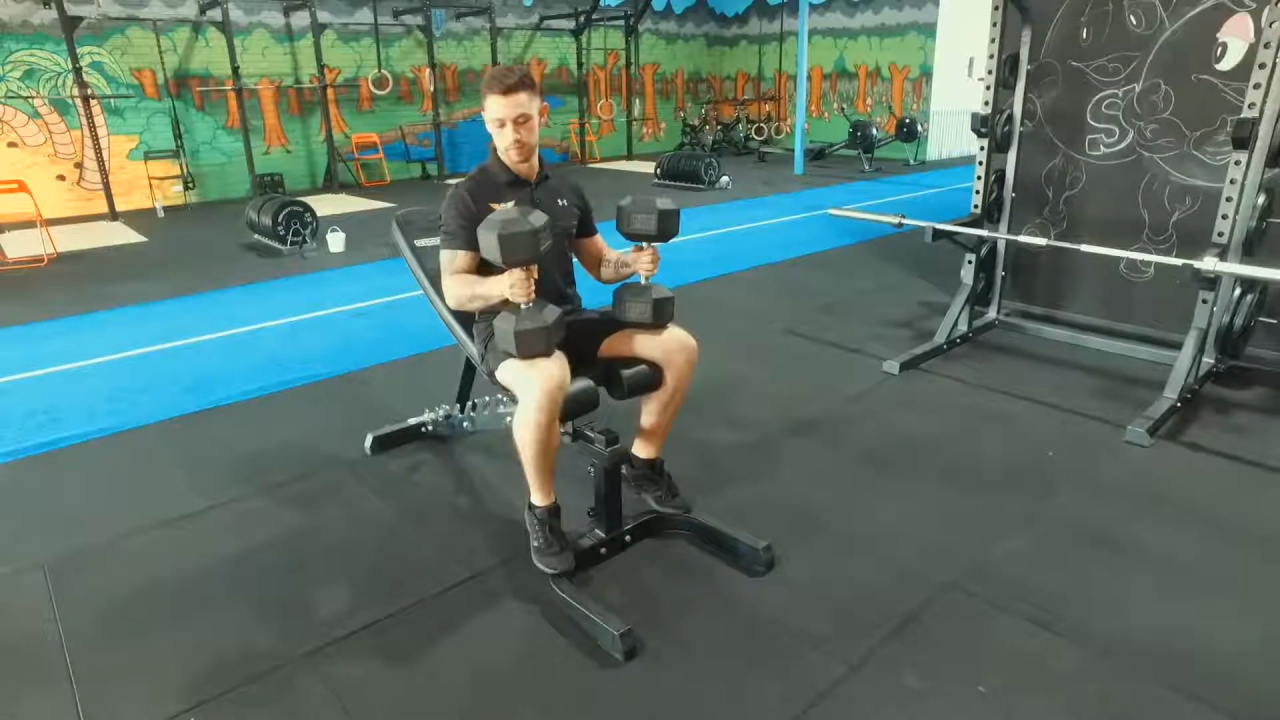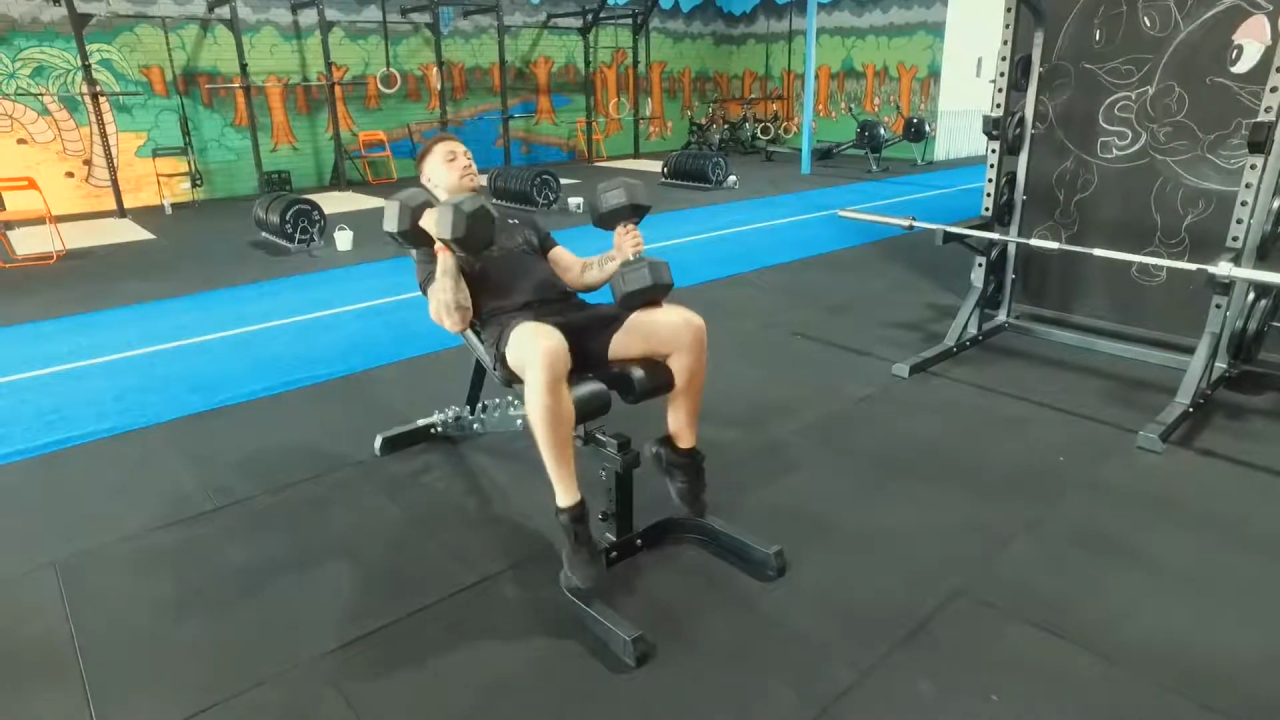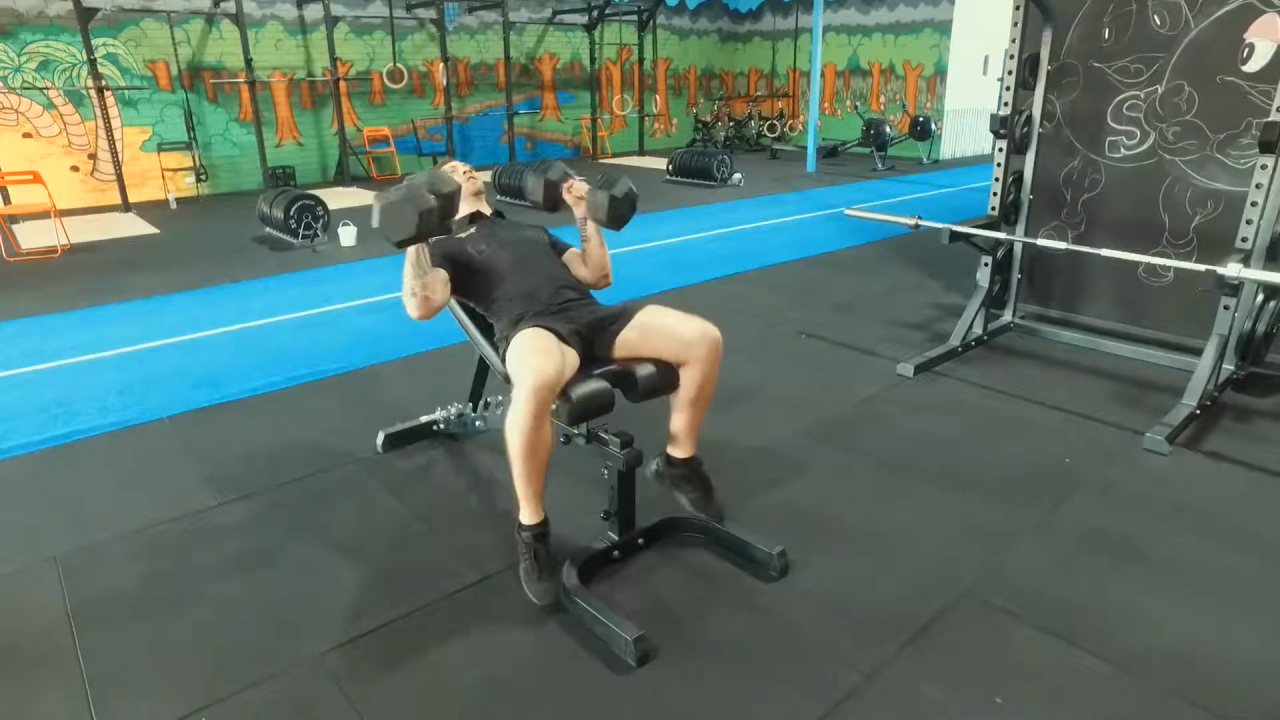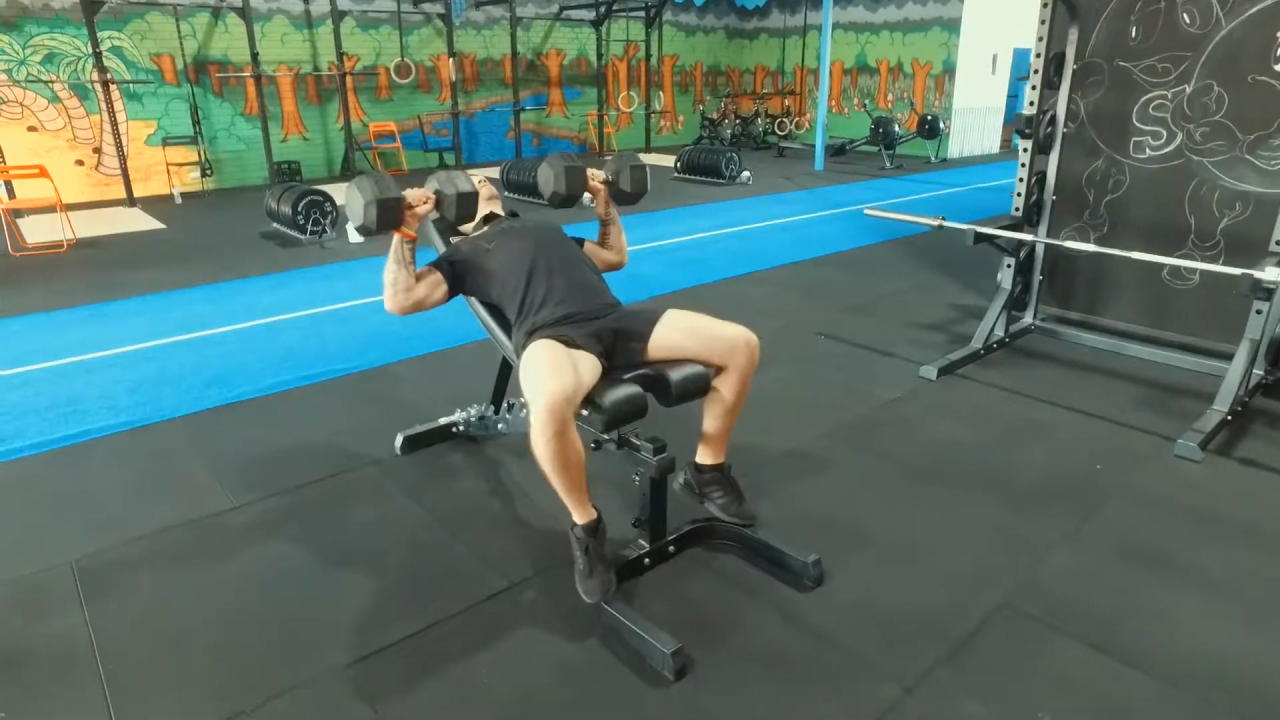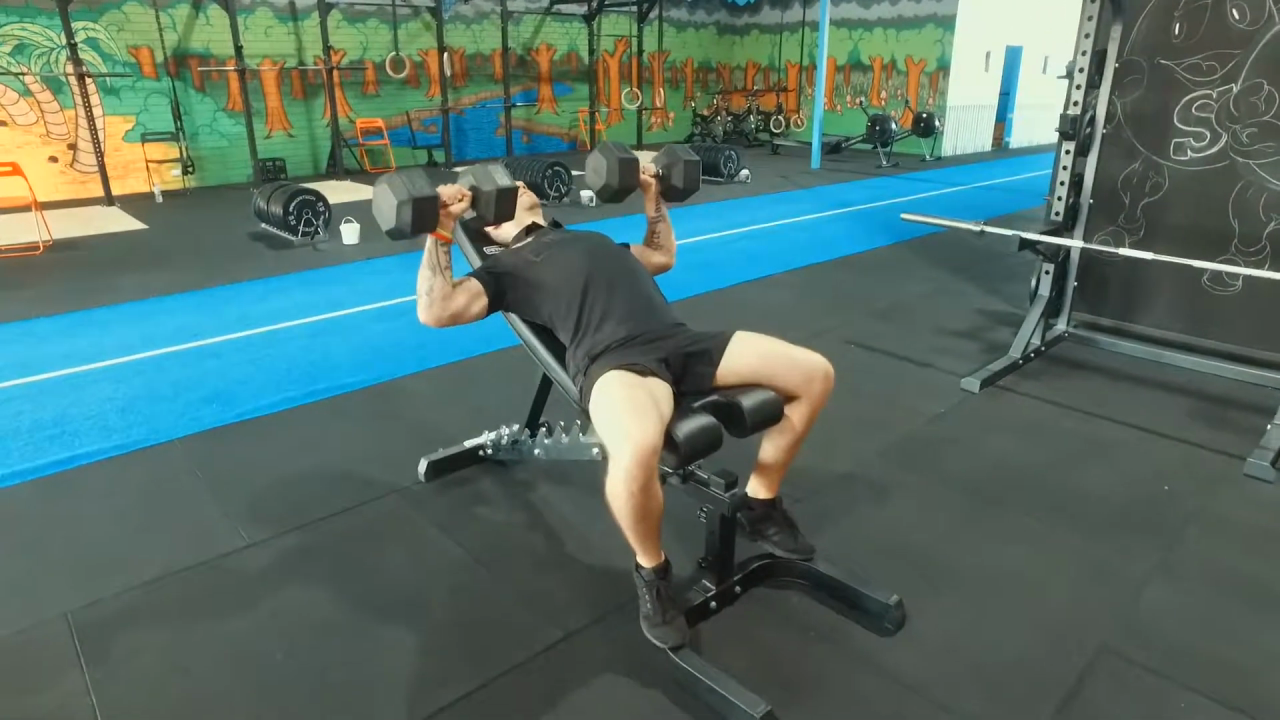
dt=1s
person 1, frame 1
left shoulder: (566, 188)
right shoulder: (468, 196)
left elbow: (597, 261)
right elbow: (454, 289)
left wrist: (633, 262)
right wrist: (501, 286)
left hip: (570, 319)
left knee: (679, 347)
right knee: (547, 382)
left ankle: (643, 463)
right ankle: (542, 511)
person 1, frame 2
left shoulder: (519, 221)
right shoulder: (435, 249)
left elbow: (576, 274)
right elbow: (455, 320)
left wrist: (618, 255)
right wrist: (443, 250)
left hip: (576, 318)
right hip: (519, 336)
left knee: (688, 329)
right knee: (546, 351)
left ankle: (679, 453)
right ankle: (571, 513)
person 1, frame 3
left shoulder: (532, 231)
right shoulder: (448, 247)
left elbow: (598, 276)
right elbow: (421, 306)
left wrist: (584, 215)
left hip: (592, 316)
right hip: (533, 328)
left knee: (704, 340)
right knee: (537, 383)
left ankle: (678, 462)
right ankle: (531, 528)
person 1, frame 4
left shoulder: (544, 227)
right shoulder: (464, 253)
left elbow: (615, 256)
right elbow: (400, 300)
left wrist: (603, 200)
right wrist: (407, 228)
left hip: (618, 319)
right hip: (554, 333)
left knee: (741, 345)
right knee: (551, 403)
left ankle: (707, 471)
right ankle: (586, 527)
person 1, frame 5
left shoulder: (590, 239)
right shoulder: (506, 265)
left elbow: (663, 256)
right elbow: (434, 311)
left wrist: (652, 197)
right wrist: (441, 229)
left hip: (682, 340)
right hip: (613, 357)
left knee: (815, 375)
right knee: (637, 451)
left ankle: (759, 504)
right ankle: (651, 572)
